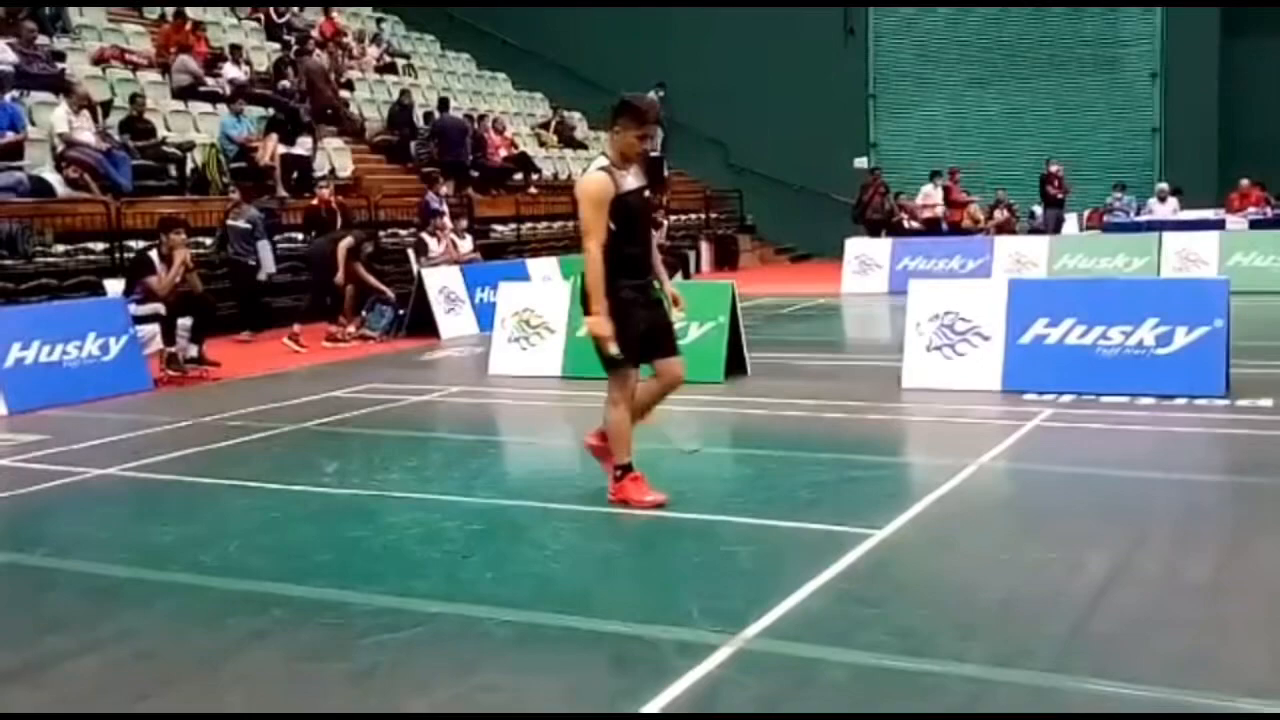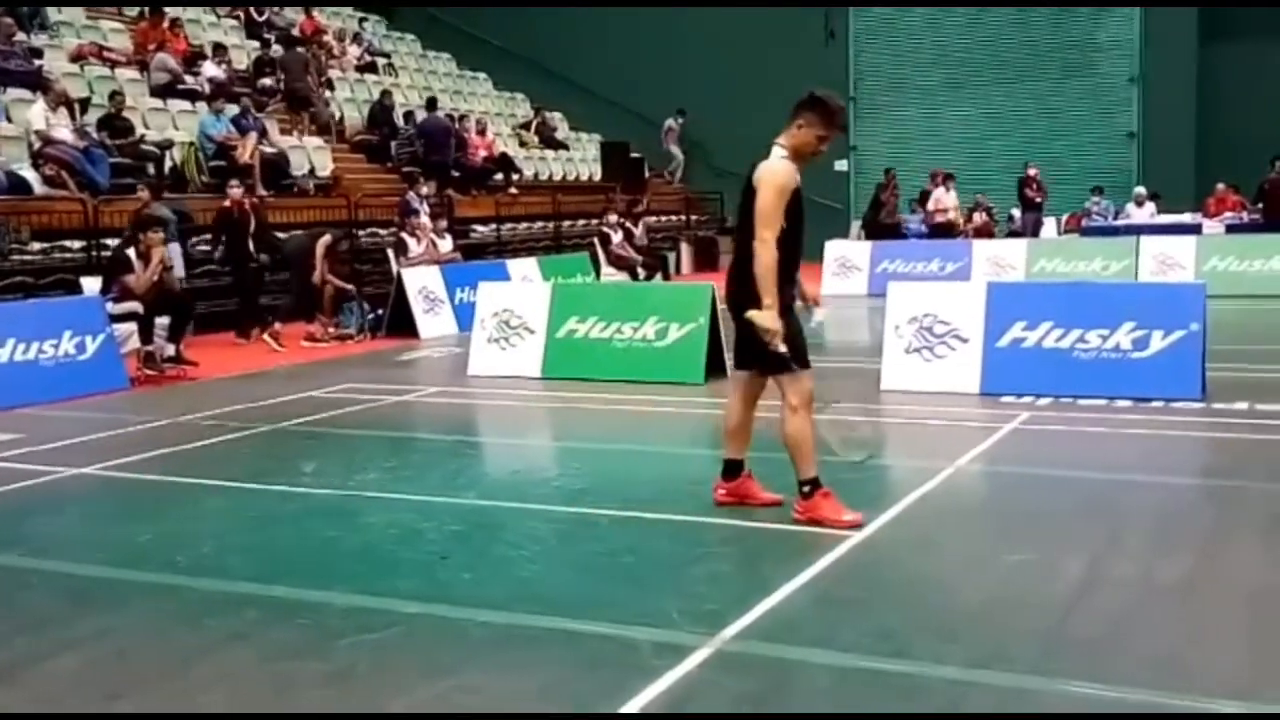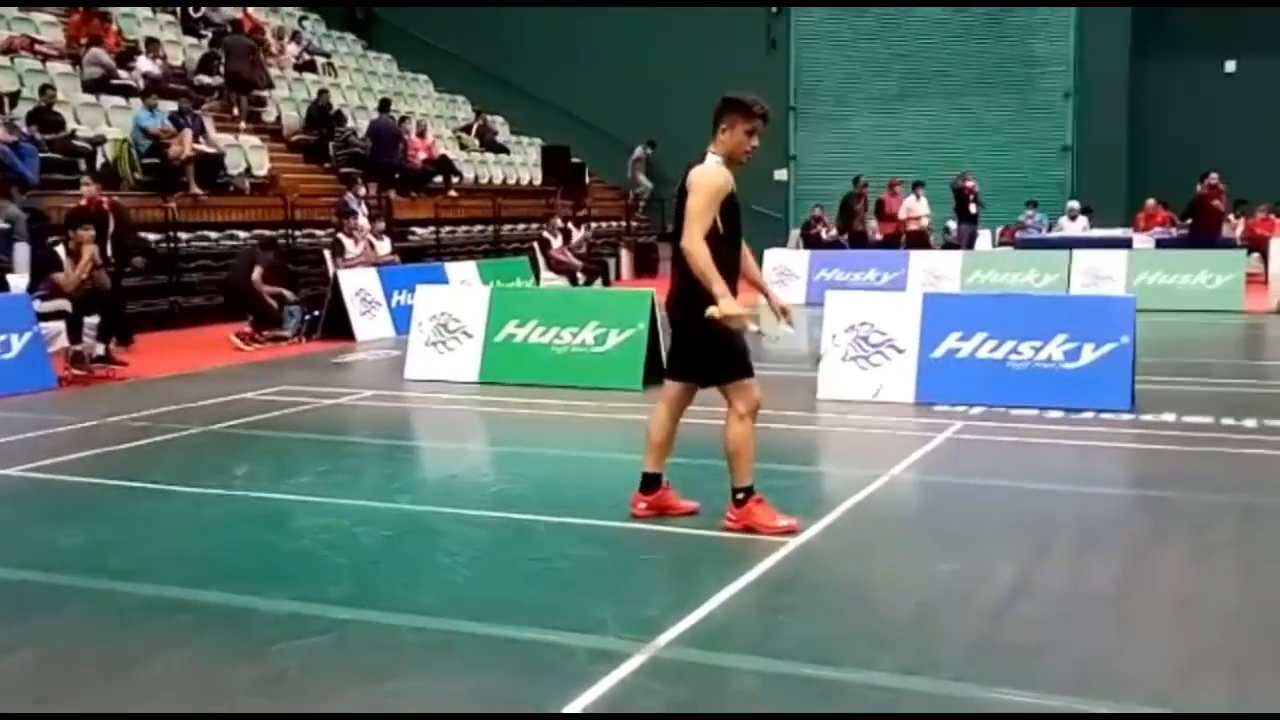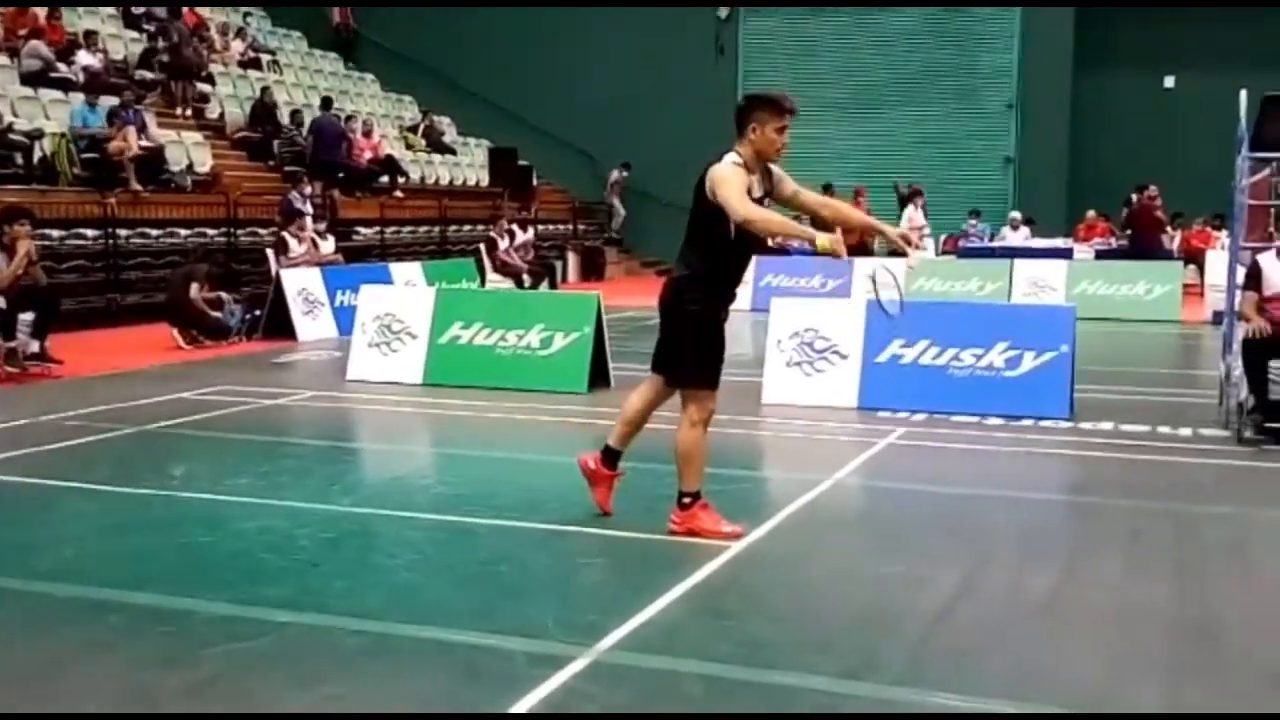
dt=1s
person 1, frame 1
left shoulder: (638, 171)
right shoulder: (597, 181)
right elbow: (593, 250)
left wrist: (664, 281)
right wrist: (599, 314)
left hip: (645, 290)
right hip: (613, 296)
left knee: (671, 374)
right knee: (623, 387)
left ankle: (606, 438)
right ankle: (621, 476)
person 1, frame 2
left shoulder: (779, 165)
right shoulder: (779, 171)
right elbow: (763, 242)
left wrist: (802, 287)
right wrist: (770, 307)
left hip: (752, 294)
right hip: (763, 297)
left knee: (746, 386)
right knee: (799, 394)
left ankle: (733, 479)
right ankle: (811, 497)
person 1, frame 3
left shoulder: (718, 177)
right shoulder: (711, 175)
left elbow: (733, 247)
right elbow: (692, 243)
left wrist: (768, 293)
right wrist: (724, 297)
left hip: (692, 304)
right hip: (705, 305)
left knee: (675, 397)
right knee: (745, 400)
left ankle: (651, 491)
right ankle: (744, 506)
person 1, frame 4
left shoulder: (768, 176)
right shoulder: (725, 174)
left elbow: (822, 204)
right elbow: (748, 216)
left wrist: (882, 228)
right wrist: (814, 237)
left hip: (702, 300)
right hip: (693, 300)
left knee: (660, 385)
right knee: (699, 406)
left ankle: (605, 462)
right ankle: (689, 508)
